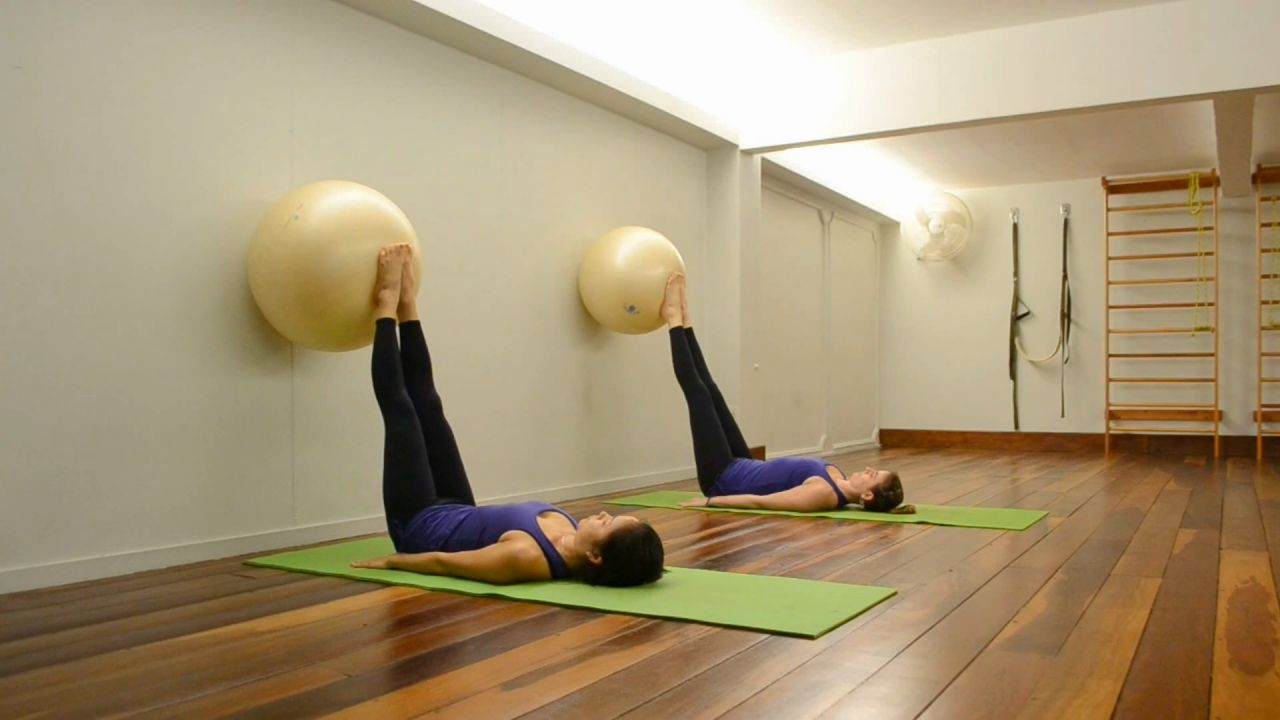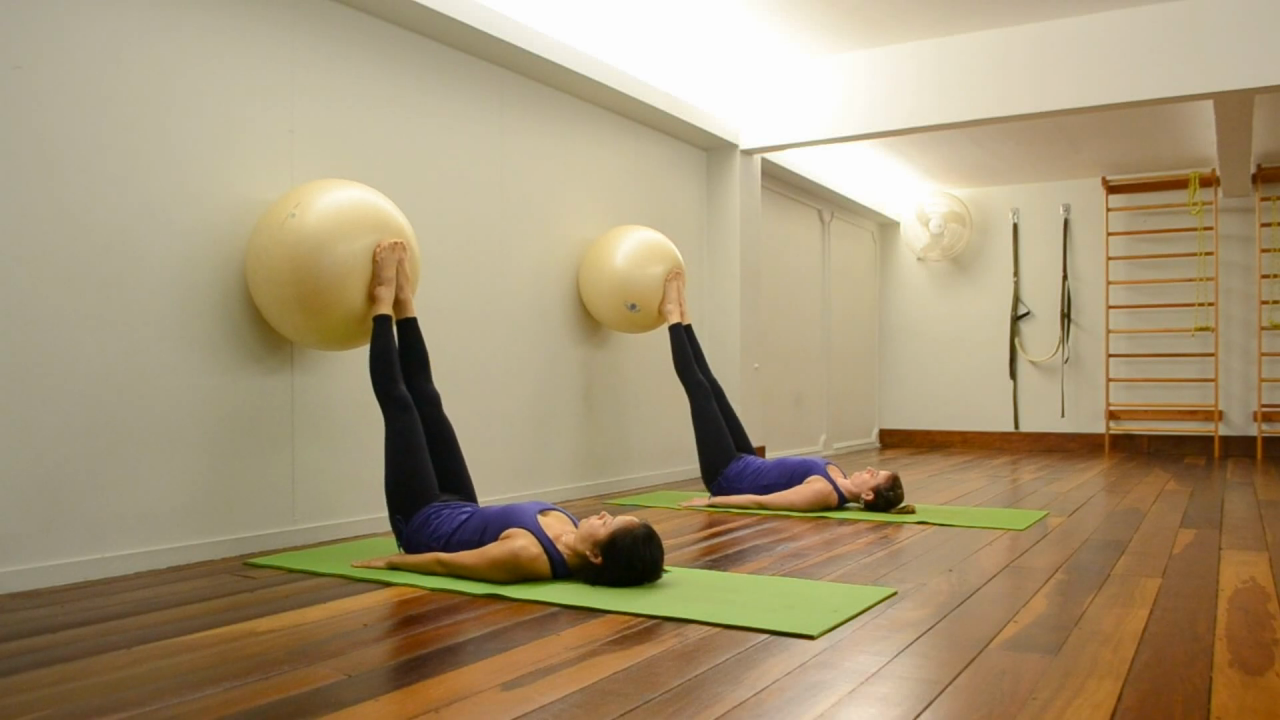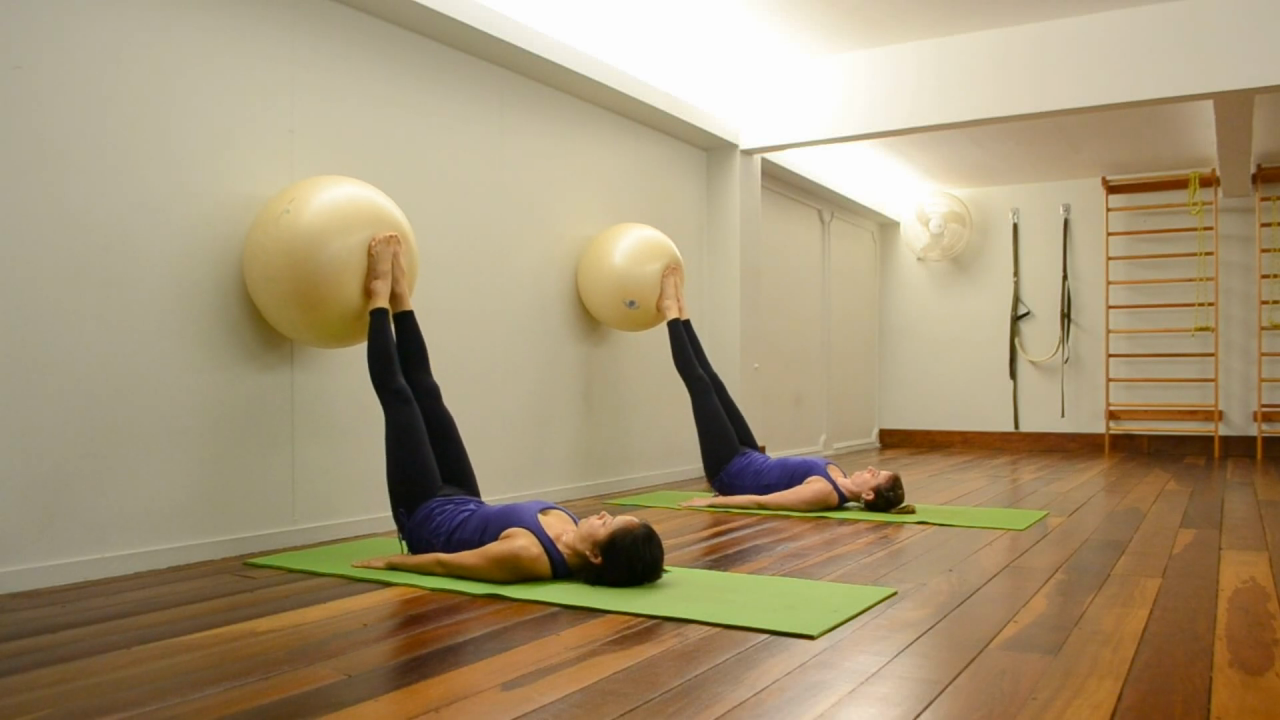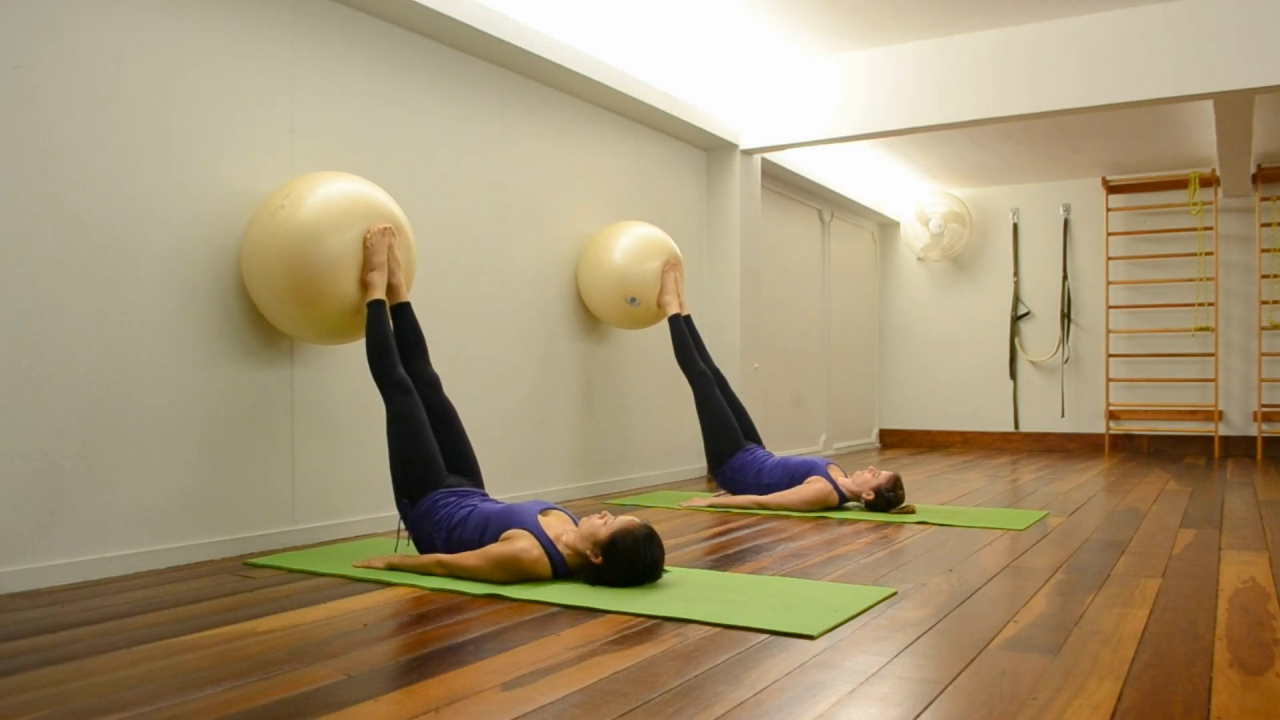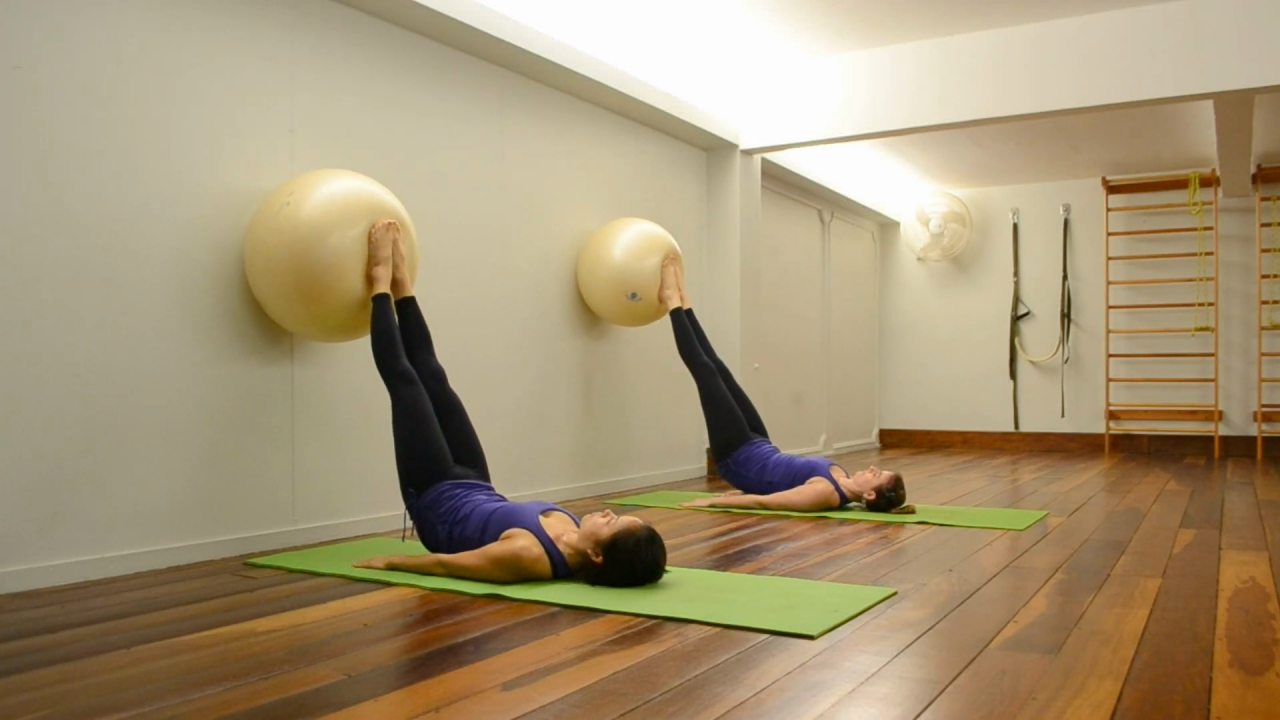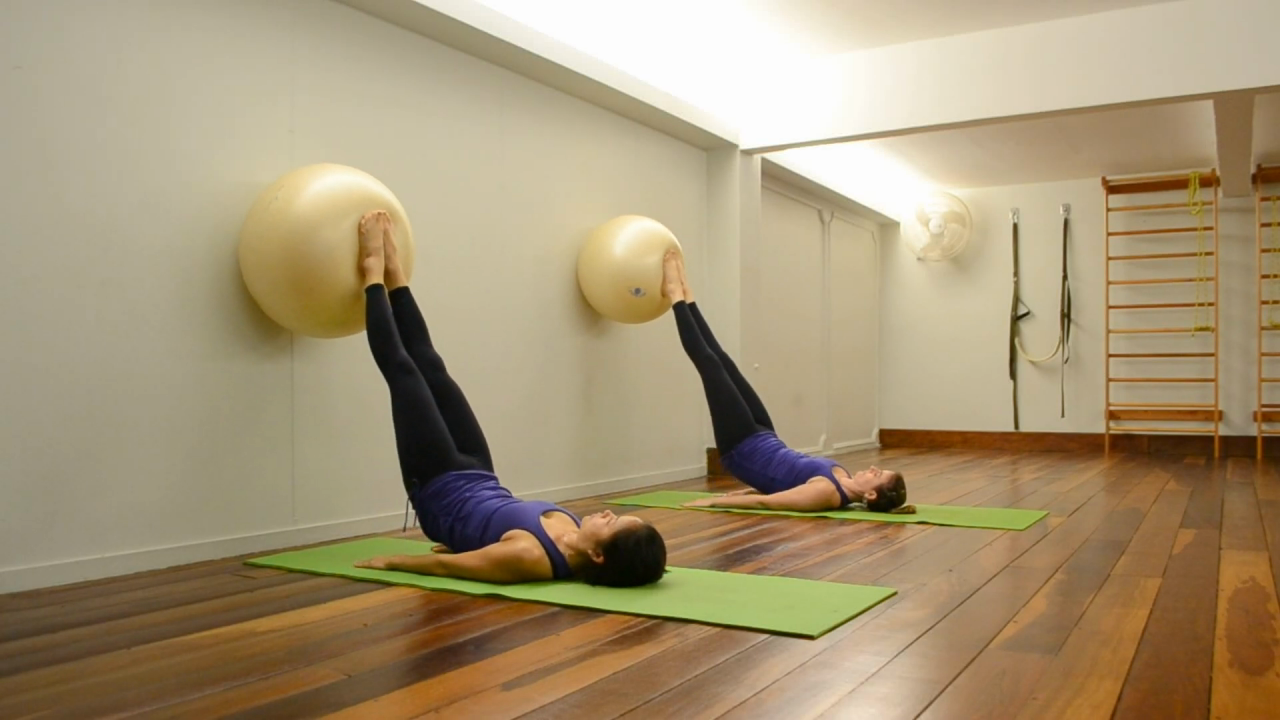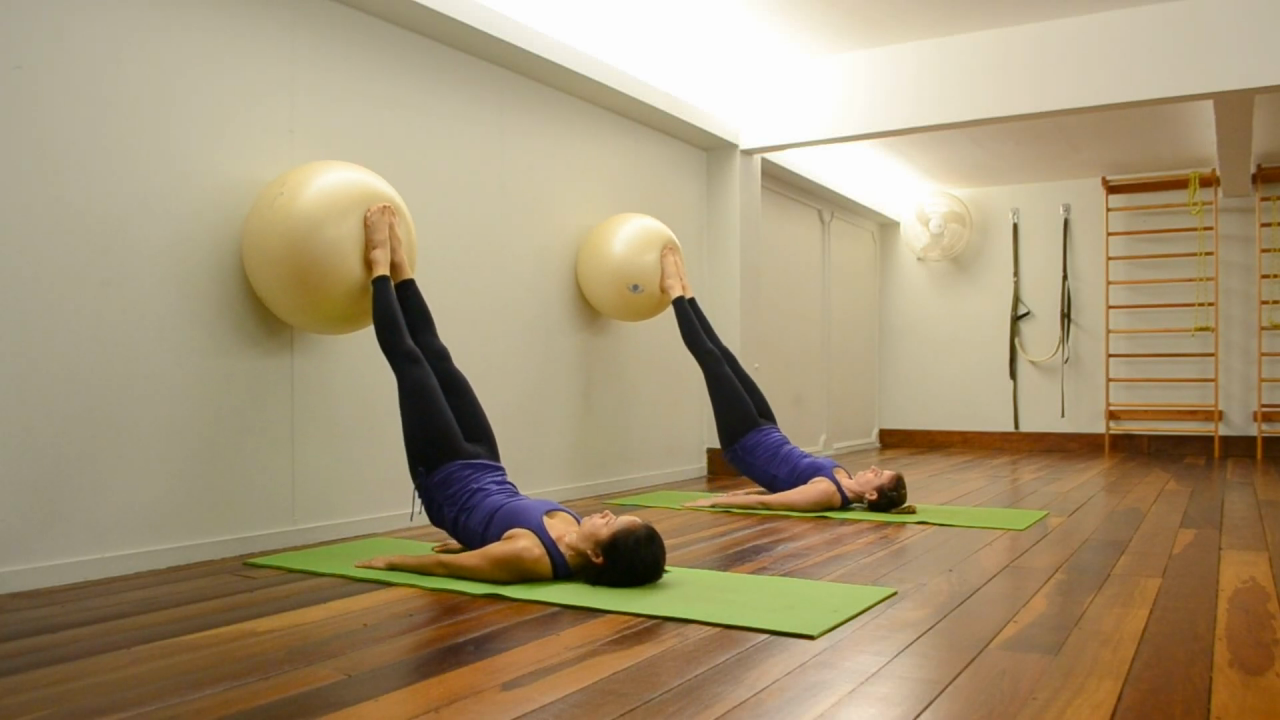
dt=0.7s
person 1, frame 1
left shoulder: (527, 557)
right shoulder: (573, 540)
left elbow: (442, 562)
left hip: (419, 524)
right hip: (455, 514)
left knee: (399, 407)
left ankle: (389, 303)
right ankle: (405, 304)
person 1, frame 2
left shoulder: (528, 556)
right shoulder: (573, 539)
left elbow: (442, 563)
left hip: (422, 523)
right hip: (459, 512)
left knee: (399, 404)
right knee: (425, 402)
left ankle: (384, 301)
right ankle: (401, 302)
person 1, frame 3
left shoulder: (528, 556)
right shoulder: (573, 537)
left elbow: (442, 563)
left hip: (427, 516)
right hip: (461, 506)
left knee: (398, 396)
right knee: (426, 393)
left ankle: (381, 294)
right ankle: (396, 295)
person 1, frame 4
left shoulder: (528, 557)
right shoulder: (572, 538)
left elbow: (442, 564)
left hip: (432, 510)
right hip: (467, 499)
left knee: (399, 387)
right knee: (426, 384)
left ankle: (377, 287)
right ankle: (393, 286)
person 1, frame 5
left shoulder: (529, 556)
right shoulder: (574, 541)
left elbow: (443, 564)
left hip: (438, 500)
right hip: (472, 492)
left knee: (404, 379)
right knee: (432, 378)
left ankle: (383, 280)
right ankle: (398, 281)
person 1, frame 6
left shoulder: (530, 558)
right shoulder: (573, 538)
left elbow: (443, 565)
left hip: (442, 493)
right hip: (477, 483)
left knee: (403, 371)
right knee: (430, 368)
left ankle: (374, 272)
right ankle: (390, 272)
person 1, frame 7
left shoulder: (530, 557)
right shoulder: (573, 539)
left elbow: (444, 566)
left hip: (448, 479)
right hip: (482, 474)
left knee: (409, 359)
right knee: (435, 357)
left ankle: (380, 263)
right ankle: (395, 263)
person 2, frame 1
left shoulder: (825, 493)
right shoulder: (837, 480)
left elbow: (760, 502)
left hip: (724, 479)
right hip: (740, 469)
left knee: (698, 392)
left ankle: (674, 319)
person 2, frame 2
left shoulder: (825, 493)
right shoulder: (838, 480)
left elbow: (760, 502)
left wrist: (710, 501)
left hip: (728, 476)
right hip: (743, 466)
left knee: (699, 388)
right knee: (711, 389)
left ankle: (673, 317)
person 2, frame 3
left shoulder: (825, 492)
right shoulder: (838, 479)
left elbow: (761, 502)
left wrist: (711, 502)
left hip: (731, 470)
right hip: (748, 461)
left knee: (700, 383)
right knee: (713, 383)
left ankle: (671, 311)
right ankle: (679, 311)
person 2, frame 4
left shoulder: (826, 493)
right shoulder: (838, 478)
left elbow: (761, 502)
left wrist: (711, 501)
left hip: (734, 465)
right hip: (751, 458)
left knee: (702, 378)
right knee: (714, 378)
left ankle: (672, 306)
right ankle: (679, 306)
person 2, frame 5
left shoulder: (827, 494)
right shoulder: (840, 480)
left elbow: (762, 502)
left wrist: (711, 502)
left hip: (740, 458)
right hip: (758, 449)
left knee: (705, 370)
right knee: (719, 371)
left ankle: (673, 301)
right ankle: (681, 301)
person 2, frame 6
left shoulder: (828, 493)
right shoulder: (843, 481)
left elbow: (764, 502)
left hip: (743, 449)
right hip: (761, 443)
left knee: (710, 363)
right knee: (721, 362)
left ankle: (676, 295)
right ankle: (684, 297)
person 2, frame 7
left shoulder: (830, 494)
right shoulder: (844, 482)
left elbow: (765, 503)
left hip: (746, 443)
right hip: (764, 435)
left knee: (711, 358)
right knee: (724, 357)
left ankle: (675, 290)
right ankle: (683, 292)
